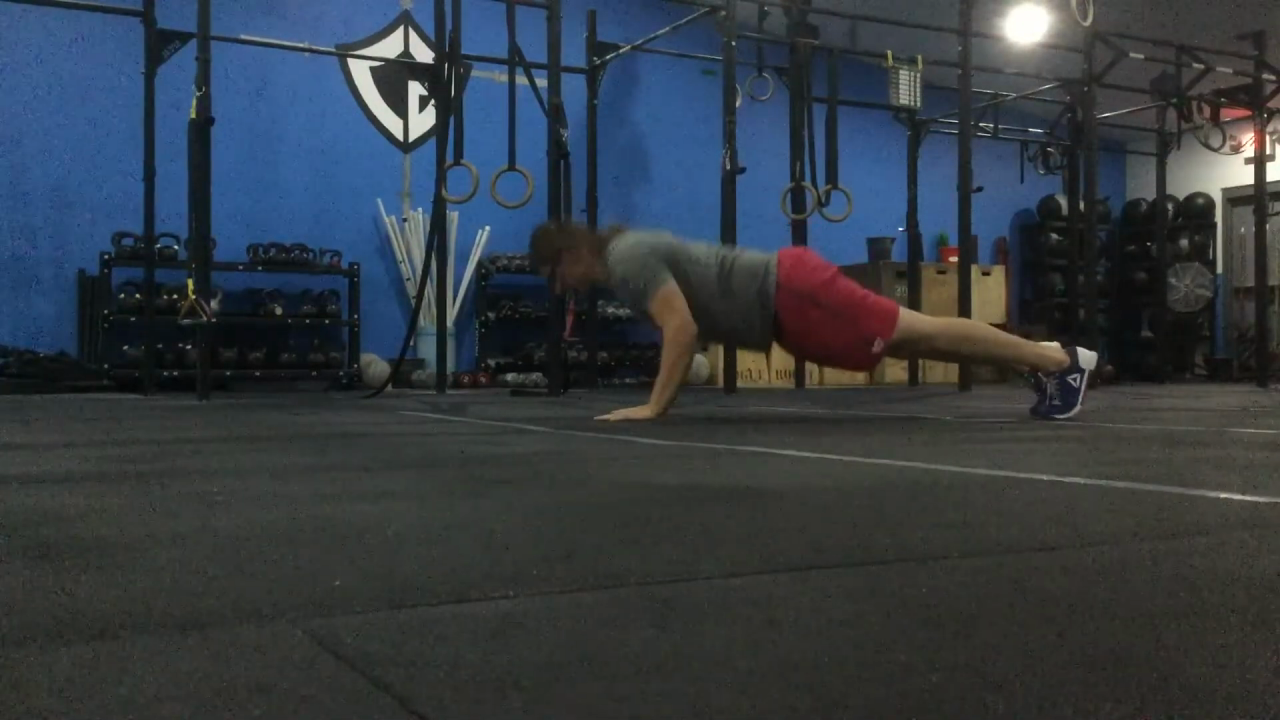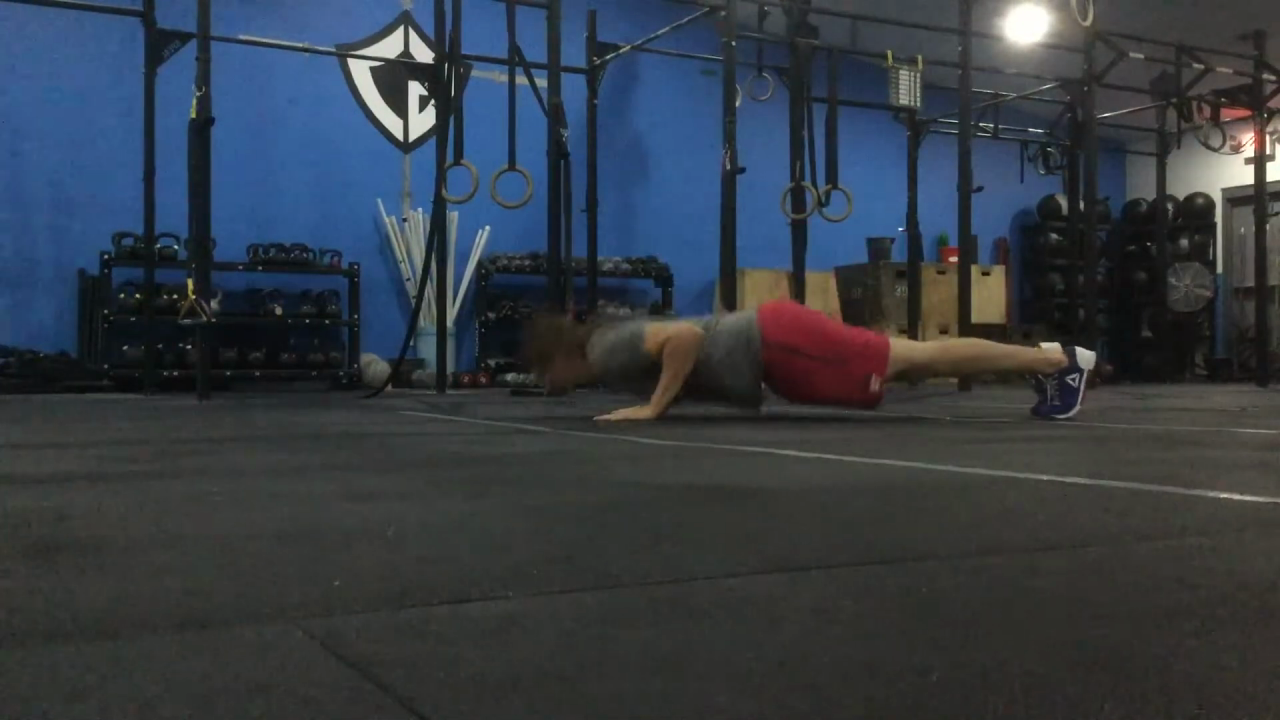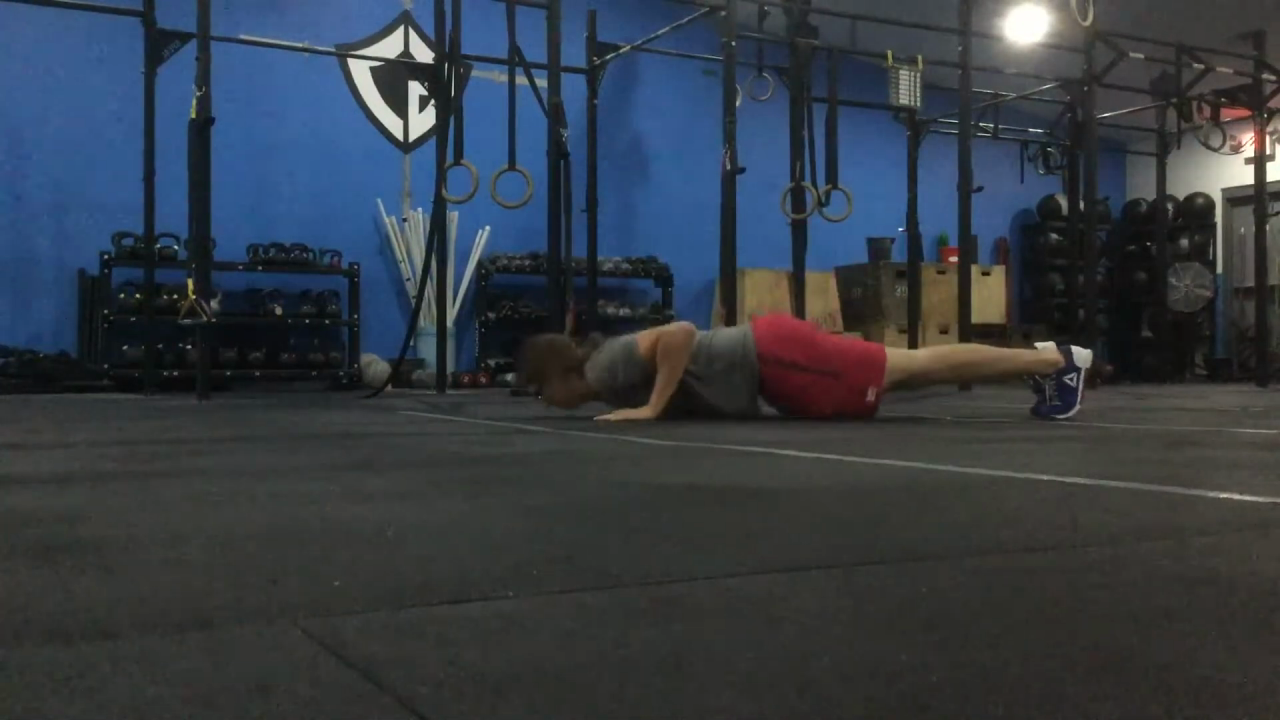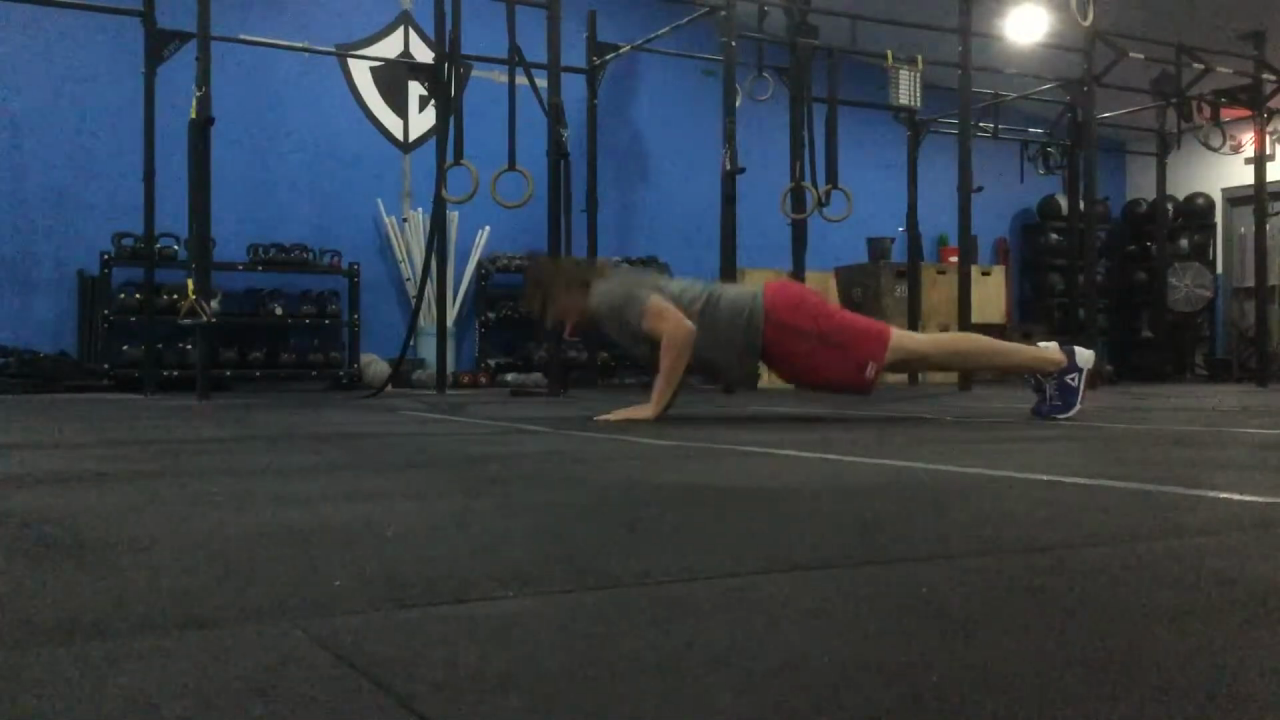
dt=0.3s
person 1, frame 1
left shoulder: (626, 262)
right shoulder: (625, 252)
left elbow: (683, 330)
right elbow: (681, 324)
left wrist: (655, 405)
right wrist: (662, 398)
left hip: (790, 292)
right hip: (783, 292)
left knee: (919, 333)
right knee: (910, 342)
left ankle: (1060, 361)
right ankle: (1043, 360)
person 1, frame 2
left shoulder: (609, 350)
right shoulder: (609, 337)
left elbow: (687, 338)
left wrist: (652, 408)
right wrist: (655, 398)
left hip: (776, 346)
right hip: (769, 336)
left knee: (915, 358)
right knee: (911, 359)
left ankle: (1057, 362)
right ankle: (1041, 357)
person 1, frame 3
left shoulder: (606, 371)
right shoulder: (606, 358)
left elbow: (679, 333)
left wrist: (652, 407)
right wrist: (653, 398)
left hip: (773, 360)
right hip: (766, 354)
left knee: (914, 367)
right knee: (909, 367)
left ankle: (1055, 360)
right ankle: (1040, 358)
person 1, frame 4
left shoulder: (609, 299)
right shoulder: (612, 282)
left elbow: (681, 330)
left wrist: (655, 407)
right wrist: (659, 398)
left hip: (776, 323)
right hip: (771, 317)
left knee: (914, 349)
right knee: (912, 352)
left ankle: (1056, 361)
right ankle: (1042, 357)
